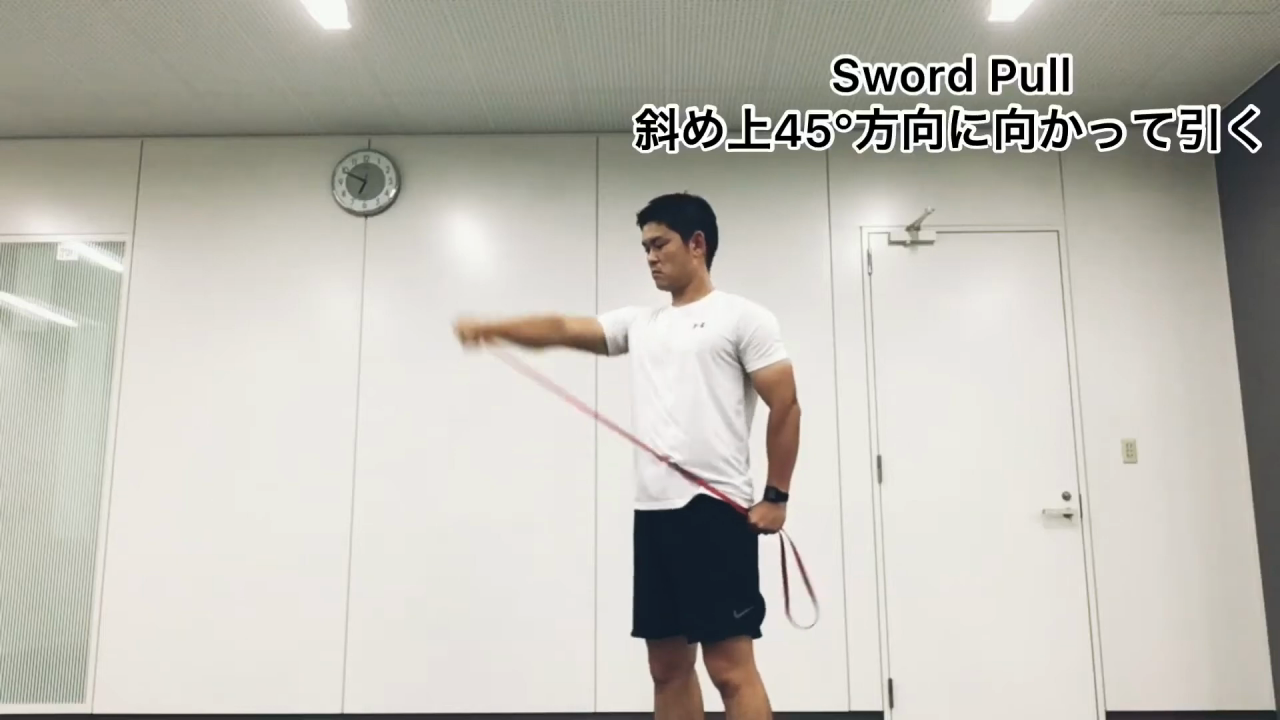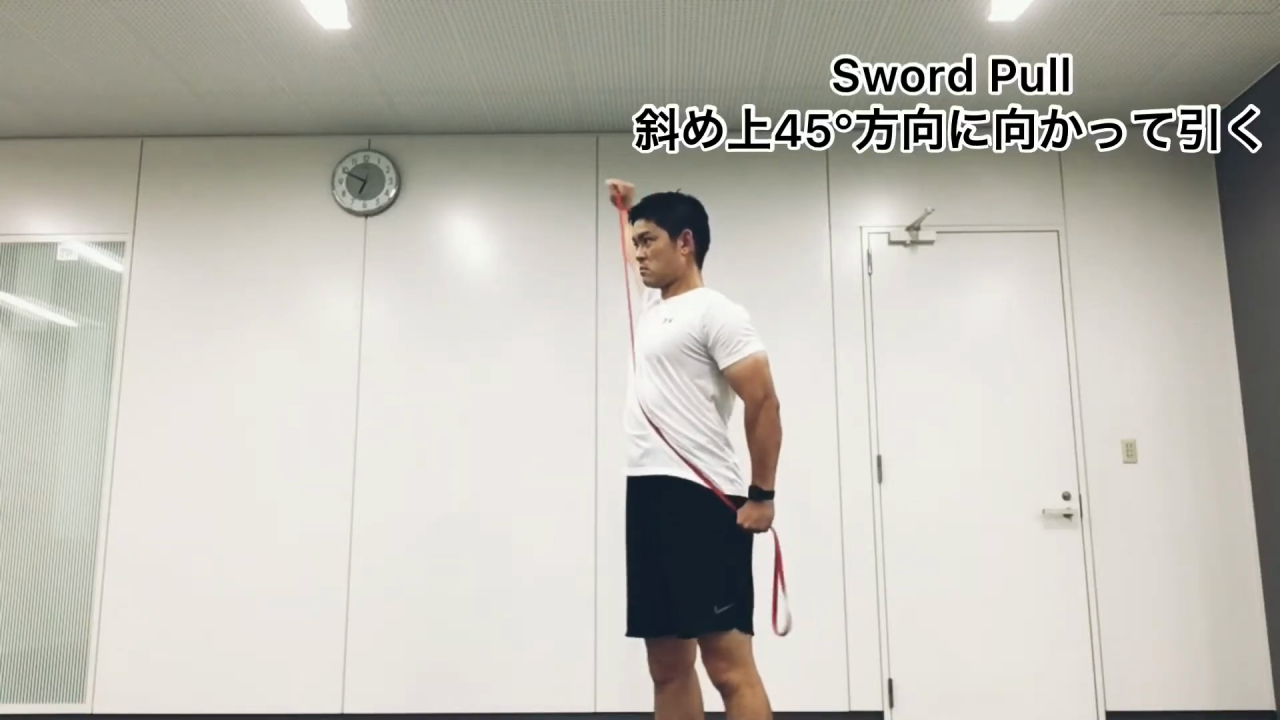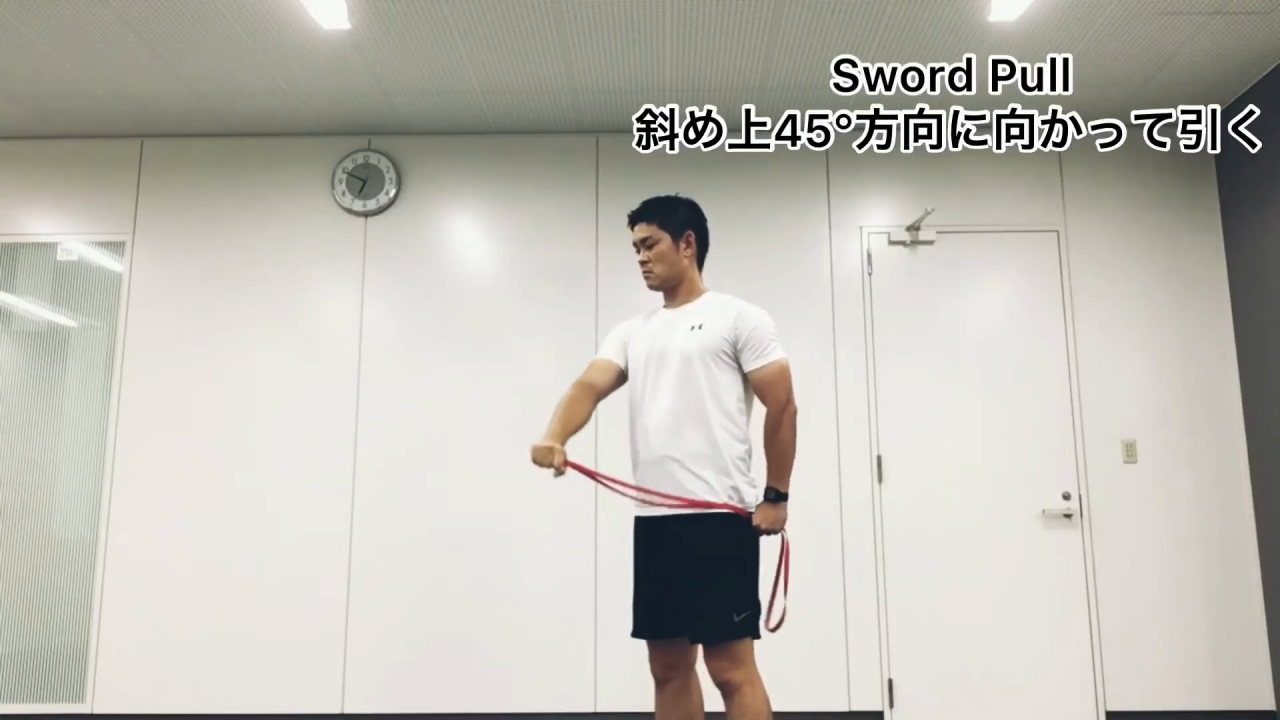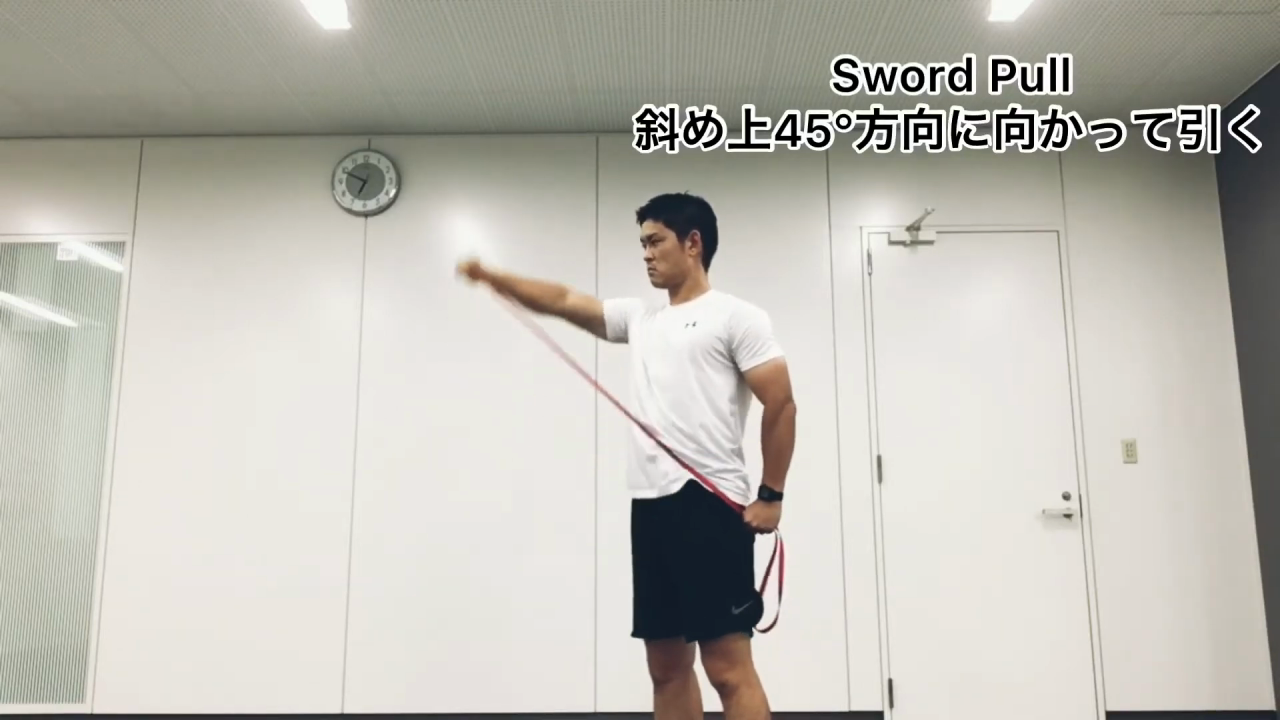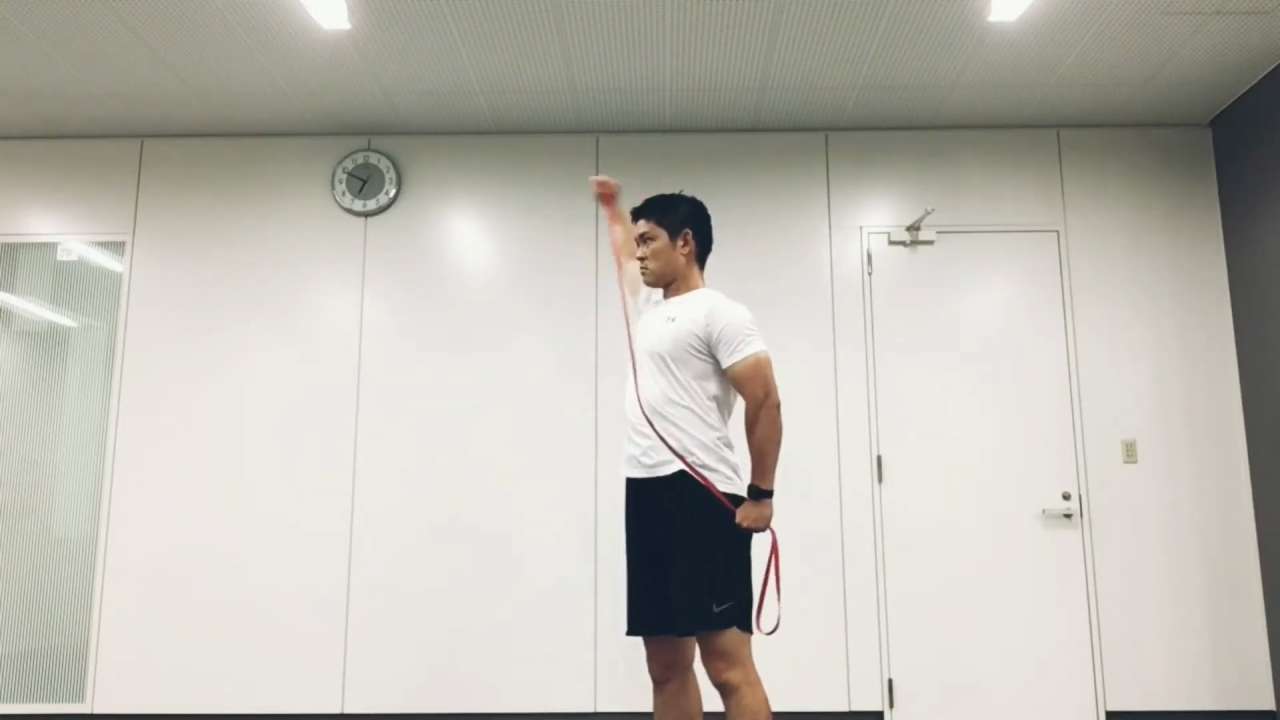
dt=1s
person 1, frame 1
left shoulder: (743, 318)
right shoulder: (640, 324)
left elbow: (786, 406)
right elbow: (560, 329)
left wrist: (776, 496)
right wrist: (493, 326)
left hip: (715, 509)
right hip: (654, 509)
left knee: (731, 667)
right knee: (668, 665)
person 1, frame 2
left shoulder: (714, 312)
right shoulder: (655, 304)
left elbow: (763, 403)
right elbow: (632, 257)
left wrist: (761, 495)
right wrist: (625, 207)
left hip: (700, 500)
right hip: (646, 496)
left knee: (728, 663)
right knee: (668, 664)
person 1, frame 3
left shoulder: (738, 318)
right shoulder: (632, 332)
left elbow: (782, 407)
right elbow: (589, 386)
left wrist: (775, 497)
right wrist: (554, 439)
left hip: (718, 516)
right hip: (653, 518)
left knee: (730, 667)
right knee: (669, 666)
person 1, frame 4
left shoulder: (735, 317)
right shoulder: (640, 318)
left elbow: (781, 405)
right elbow: (560, 300)
left wrist: (770, 495)
right wrist: (491, 274)
left hip: (709, 507)
right hip: (652, 505)
left knee: (728, 665)
right knee: (667, 663)
person 1, frame 5
left shoulder: (716, 312)
right shoulder: (653, 305)
left elbow: (765, 402)
right elbow: (625, 255)
left wrist: (759, 495)
right wrist: (611, 205)
left hip: (698, 497)
right hip: (646, 496)
left knee: (728, 662)
right knee: (667, 663)
